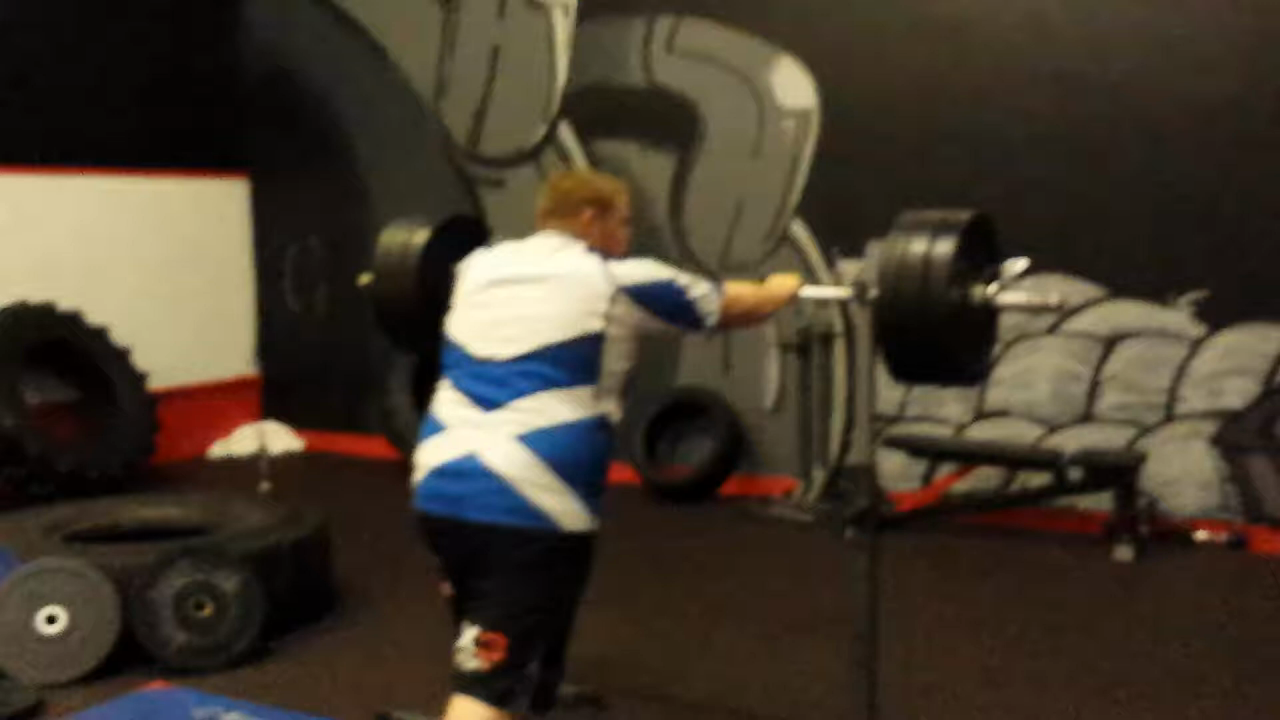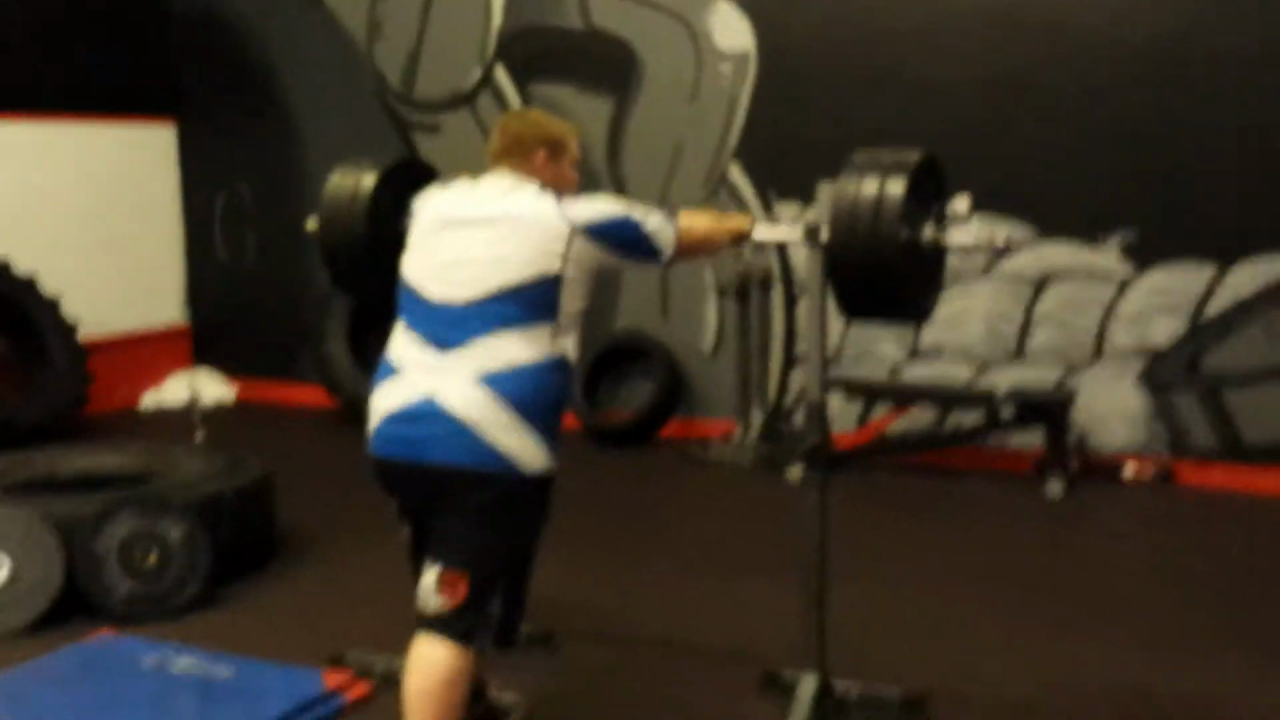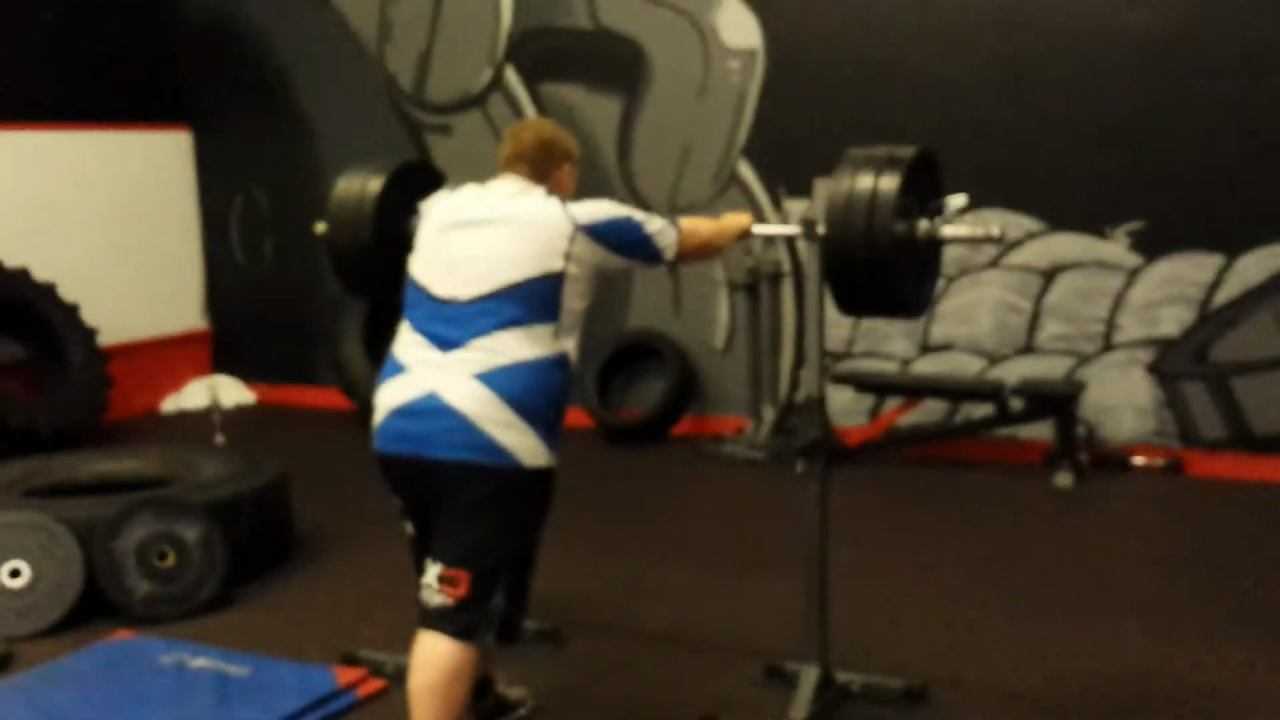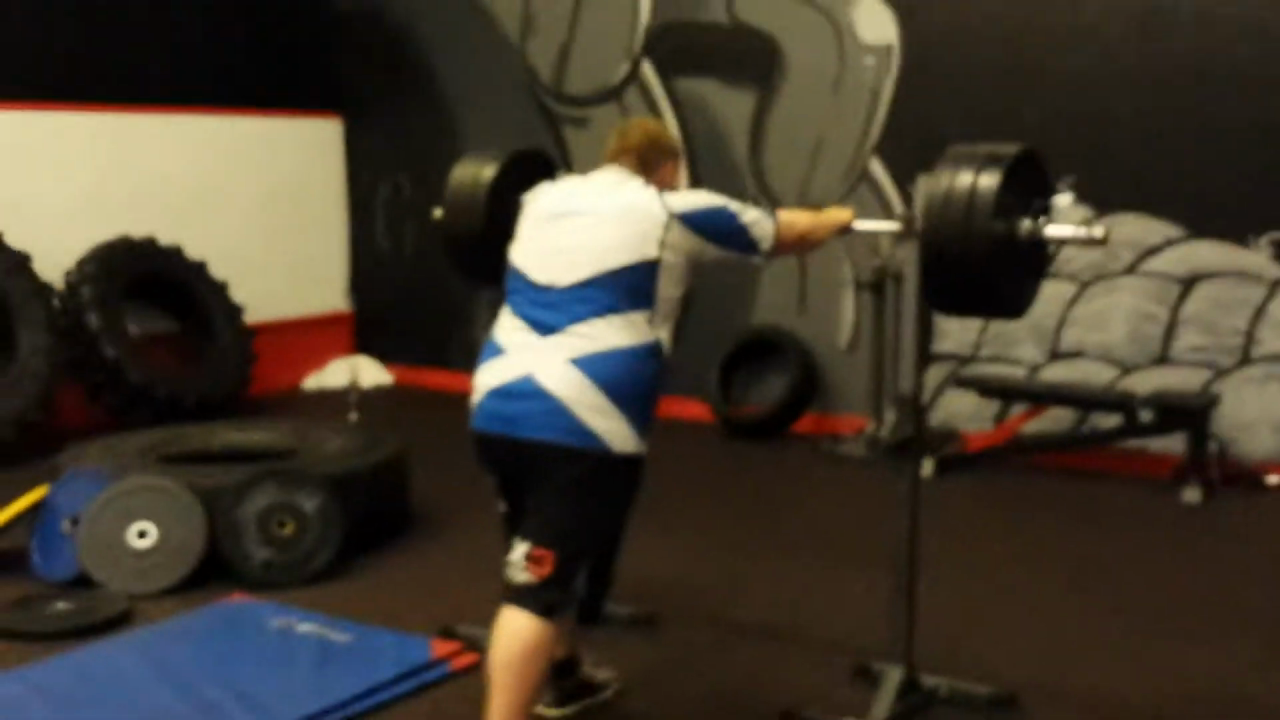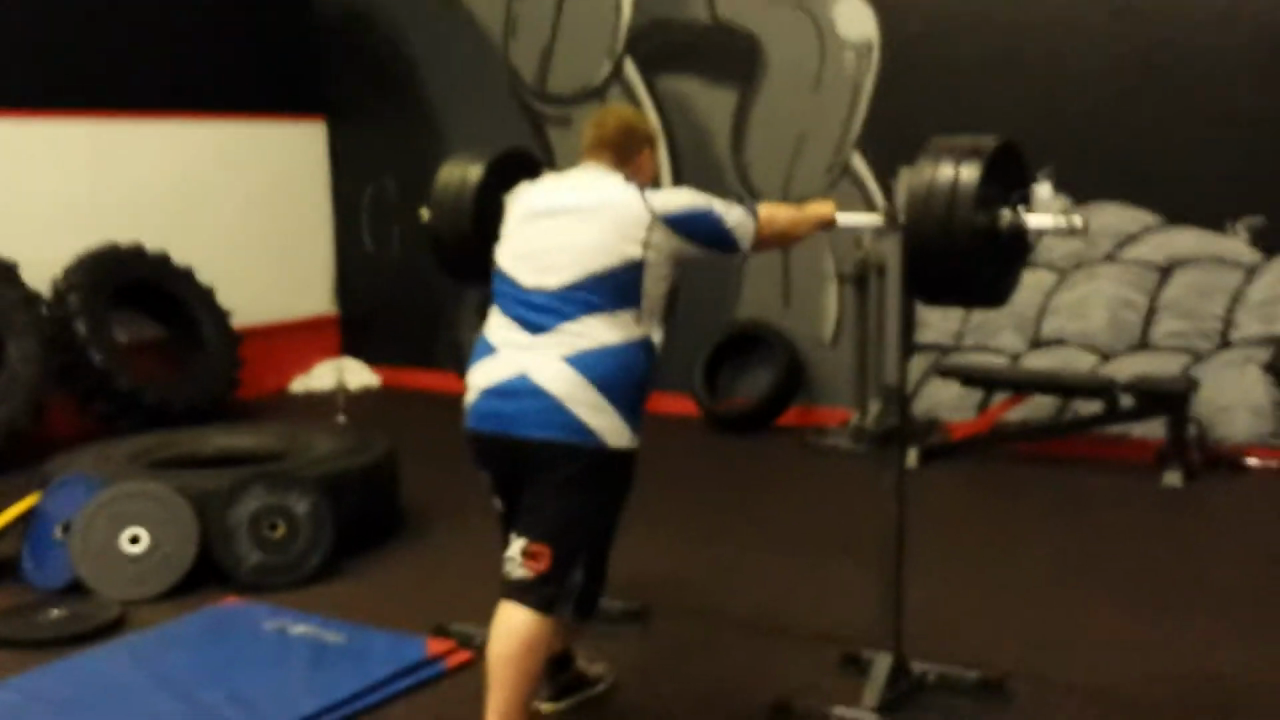
dt=0.5s
person 1, frame 1
left shoulder: (480, 266)
right shoulder: (617, 282)
right elbow: (734, 307)
right wrist: (779, 289)
left hip: (439, 488)
right hip: (529, 503)
left knee: (498, 651)
person 1, frame 2
left shoulder: (433, 204)
right shoulder: (572, 221)
right elbow: (685, 235)
right wrist: (733, 227)
left hip: (396, 429)
right hip: (484, 444)
left knee: (450, 588)
right knee: (449, 612)
person 1, frame 3
left shoulder: (441, 208)
right shoulder: (575, 224)
right elbow: (688, 239)
right wrist: (733, 226)
left hip: (399, 426)
right hip: (486, 440)
left knee: (459, 580)
right knee: (452, 607)
person 1, frame 4
left shoulder: (544, 199)
right shoulder: (672, 212)
right elbow: (785, 231)
right wrist: (836, 220)
left hip: (497, 408)
right hip: (579, 423)
left knee: (554, 556)
right knee: (537, 585)
person 1, frame 5
left shoulder: (524, 198)
right shoulder: (652, 212)
right elbow: (763, 228)
right wrist: (814, 214)
left hip: (491, 407)
right hip: (572, 421)
left knee: (545, 556)
right knee: (536, 581)
left ankle: (557, 670)
